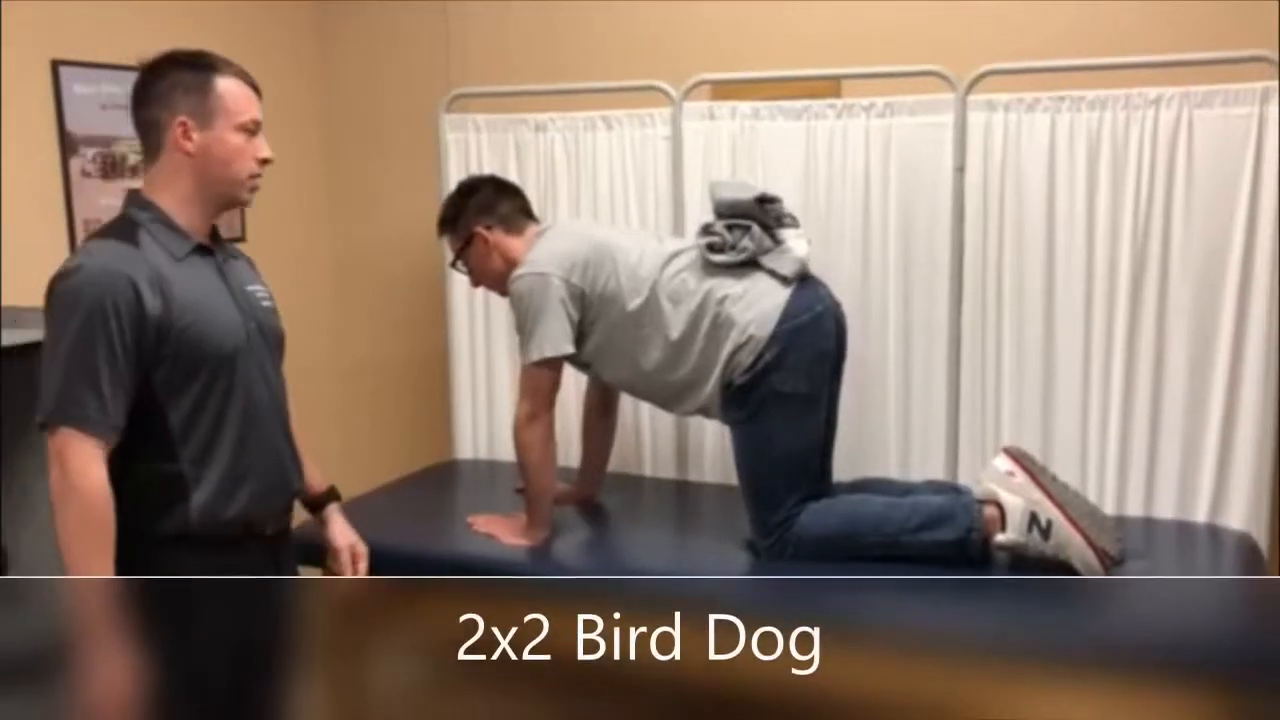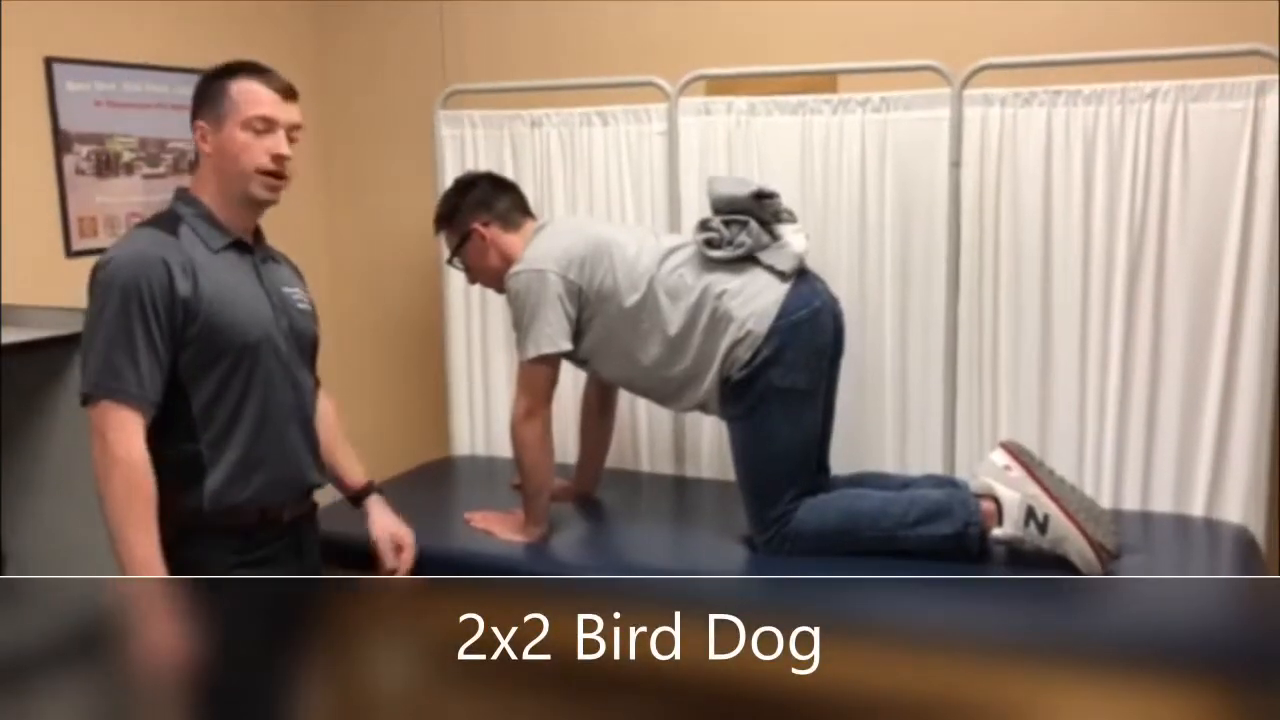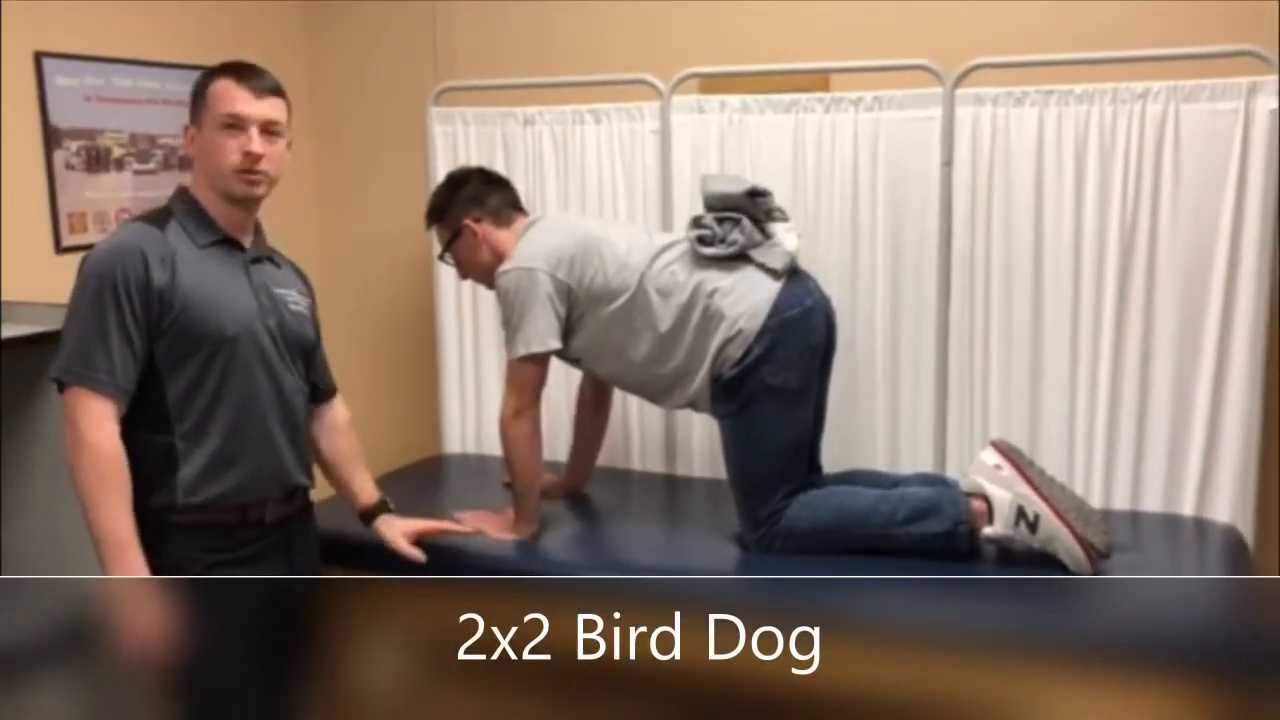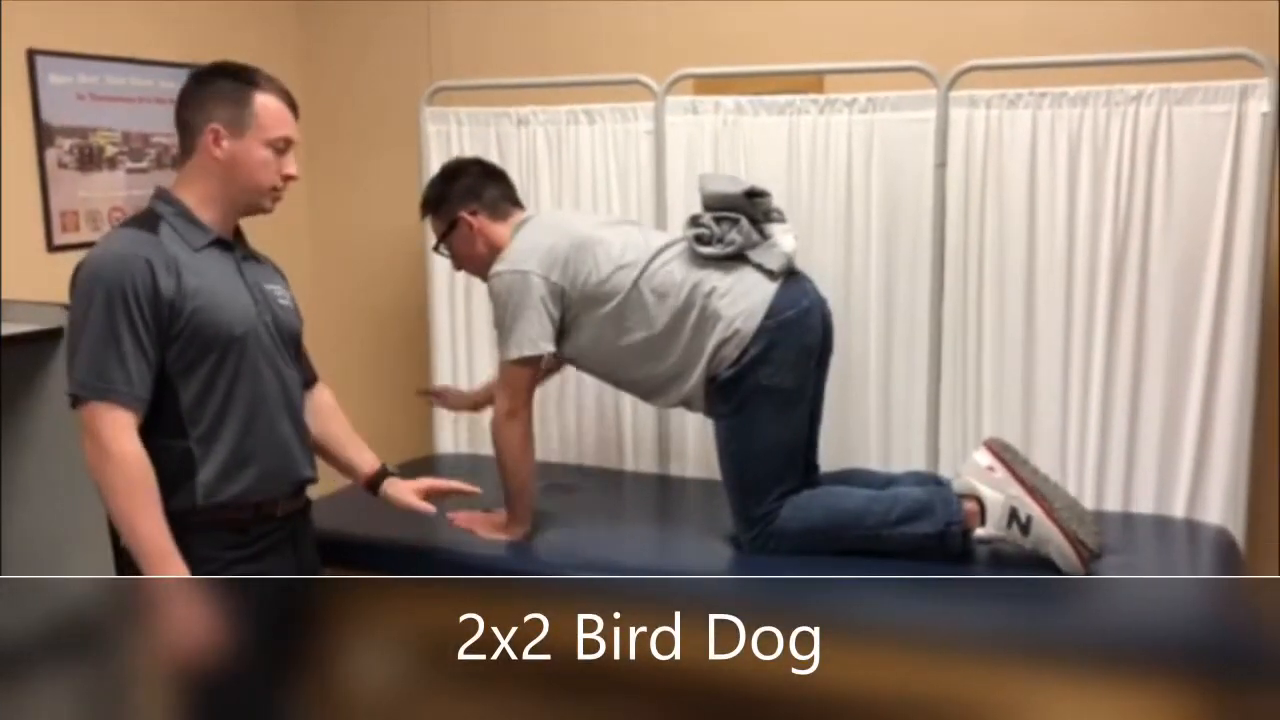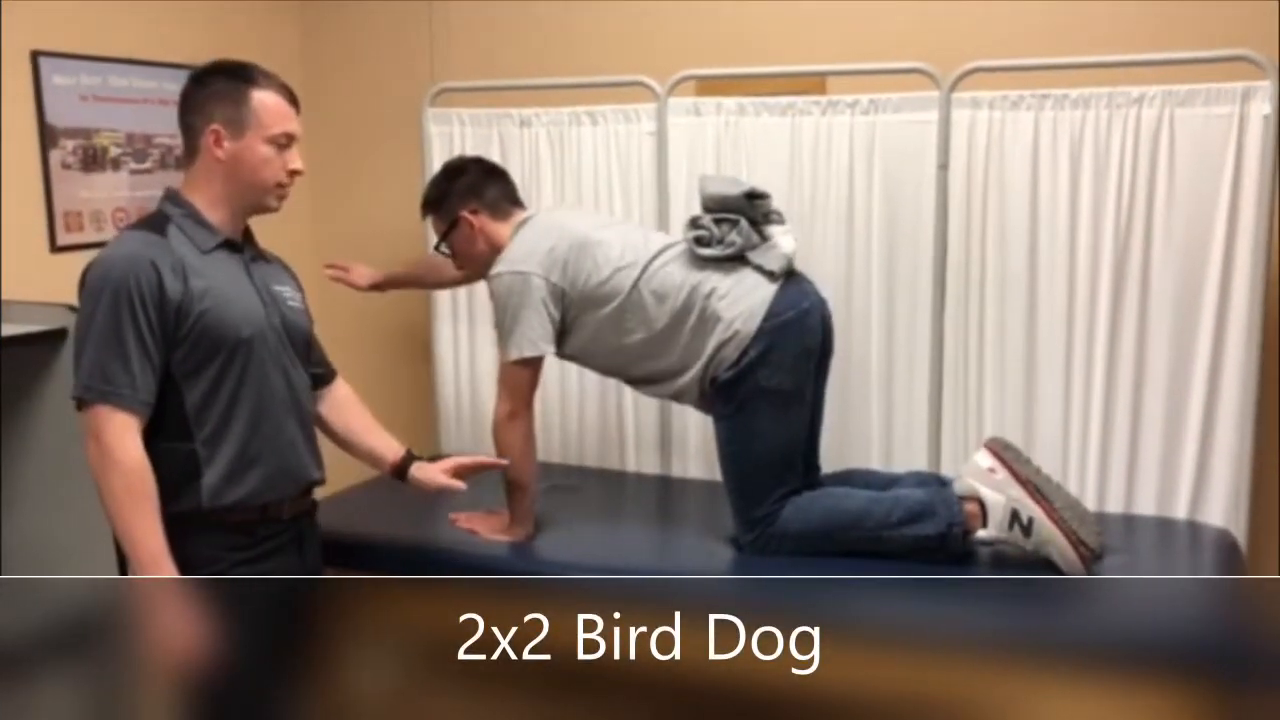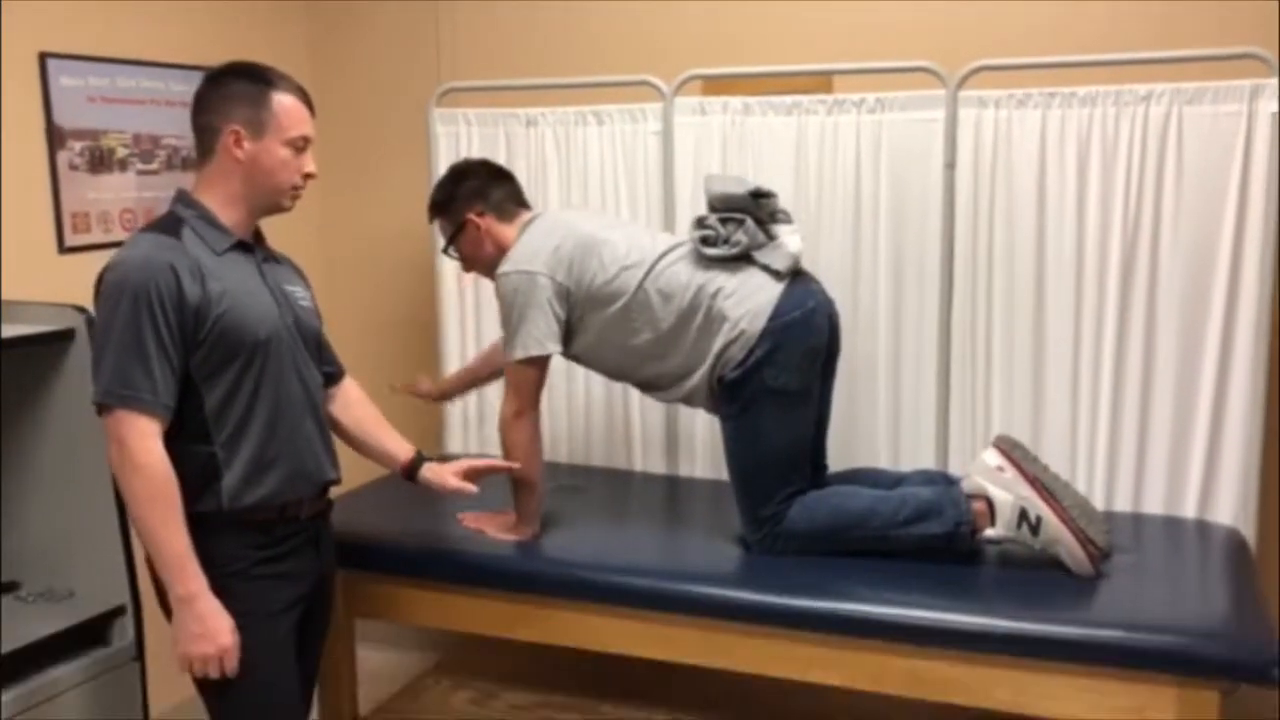
dt=0.7s
person 1, frame 1
left shoulder: (537, 276)
right shoulder: (572, 252)
left elbow: (533, 416)
right elbow: (602, 384)
left wrist: (534, 523)
right wrist: (584, 487)
left hip: (770, 344)
right hip: (799, 315)
left knee: (784, 533)
right knee: (801, 504)
left ankle: (994, 520)
right ankle: (987, 497)
person 1, frame 2
left shoulder: (536, 273)
right shoulder: (570, 249)
left elbow: (531, 412)
right elbow: (602, 384)
left wrist: (532, 520)
right wrist: (580, 484)
left hip: (769, 337)
right hip: (797, 309)
left knee: (782, 528)
right knee: (798, 496)
left ankle: (993, 513)
right ankle: (987, 489)
person 1, frame 3
left shoulder: (524, 271)
right shoulder: (561, 244)
left elbow: (519, 410)
right elbow: (599, 376)
left wrist: (522, 519)
right wrist: (572, 480)
left hip: (759, 337)
right hip: (788, 308)
left knee: (773, 525)
right knee: (789, 492)
left ankle: (984, 512)
right ankle: (978, 491)
person 1, frame 4
left shoulder: (517, 271)
right shoulder: (554, 237)
left elbow: (514, 413)
right elbow: (560, 355)
left wrist: (515, 520)
right wrist: (474, 398)
left hip: (756, 340)
right hip: (785, 308)
left knee: (767, 526)
right knee: (789, 493)
left ankle: (974, 514)
right ankle: (970, 489)
person 1, frame 5
left shoulder: (520, 274)
right shoulder: (543, 234)
left elbow: (513, 413)
right elbow: (467, 267)
left wrist: (517, 520)
right wrist: (383, 280)
left hip: (751, 343)
right hip: (784, 309)
left knee: (767, 526)
right knee: (788, 494)
left ankle: (976, 513)
right ankle: (970, 485)
person 1, frame 6
left shoulder: (523, 269)
right shoulder: (556, 236)
left elbow: (519, 412)
right elbow: (518, 342)
left wrist: (522, 519)
right wrist: (444, 387)
left hip: (760, 342)
right hip: (793, 308)
left knee: (775, 525)
right knee: (796, 494)
left ankle: (985, 513)
right ankle: (974, 484)
person 2, frame 1
left shoulder: (235, 266)
right shoulder: (110, 277)
right elbow: (79, 462)
left wrist: (324, 506)
right wrist: (103, 634)
left hip: (266, 556)
right hip: (185, 576)
person 2, frame 2
left shoulder: (283, 273)
right shoulder: (148, 264)
right elbow: (118, 438)
left wrist: (368, 498)
left hip: (294, 544)
right hip: (210, 558)
person 2, frame 3
left shoulder: (288, 277)
right shoulder: (133, 260)
right elbow: (92, 423)
left wrist: (375, 511)
right wrist: (128, 577)
left hip: (291, 543)
right hip: (196, 557)
person 2, frame 4
left shoulder: (262, 271)
right shoulder: (130, 264)
right elbow: (109, 435)
left wrist: (379, 478)
right wrist: (172, 585)
left hip: (289, 541)
right hip: (205, 557)
person 2, frame 5
left shoulder: (273, 274)
right shoulder: (138, 266)
left elbow: (323, 389)
right elbow: (114, 442)
left wrist: (408, 465)
left hip: (296, 542)
right hip: (212, 560)
person 2, frame 6
left shoulder: (280, 270)
right shoulder: (153, 269)
left elbow: (332, 388)
right elbow: (135, 445)
left wrist: (419, 467)
right wrist: (190, 599)
left hip: (308, 540)
right hip: (232, 558)
